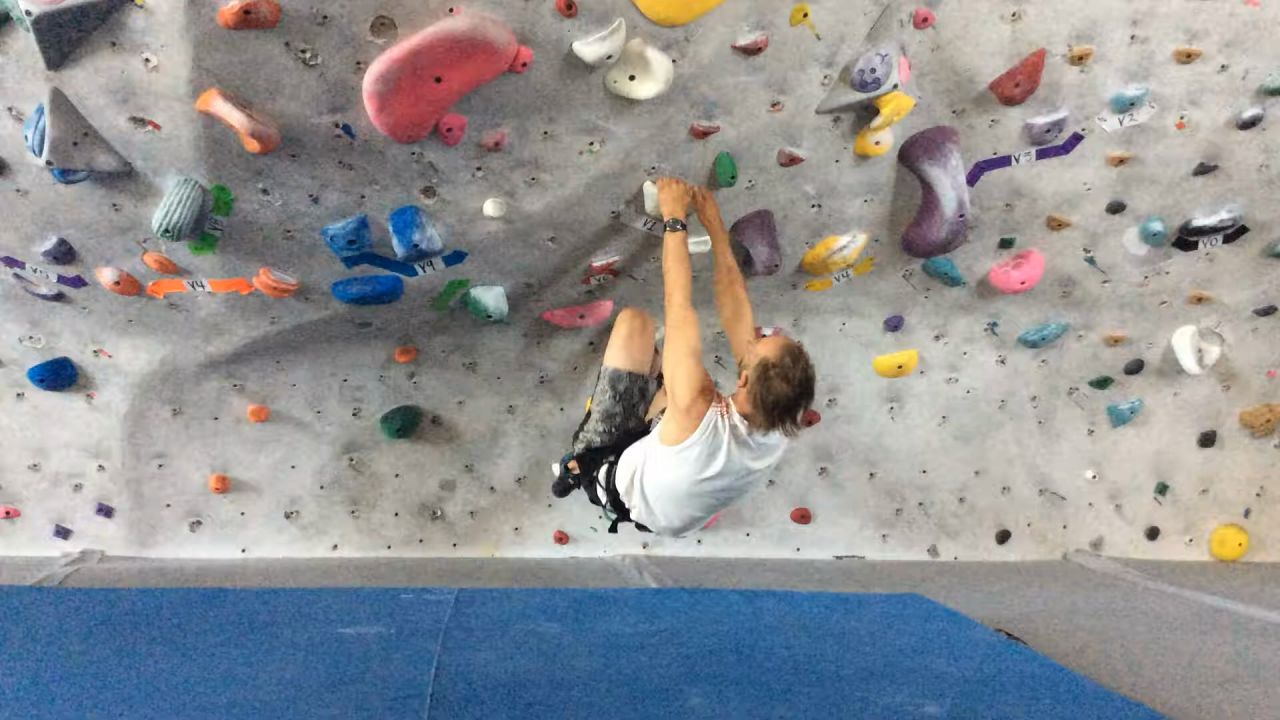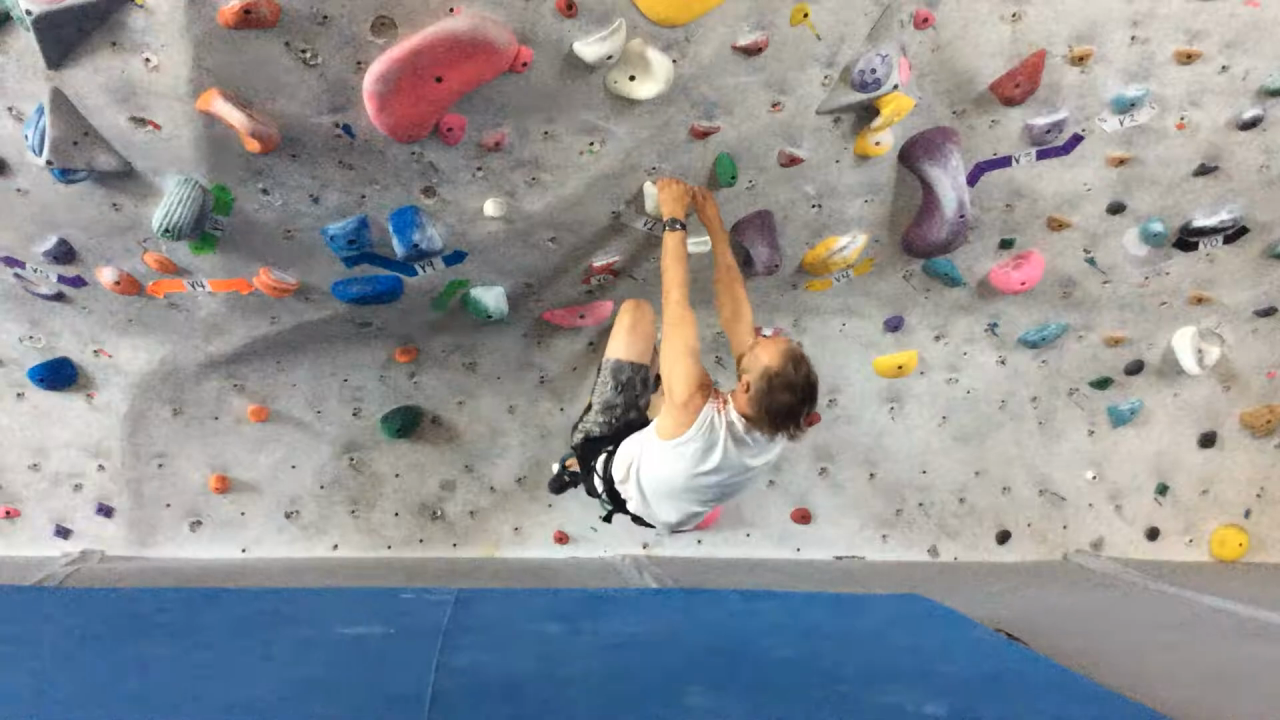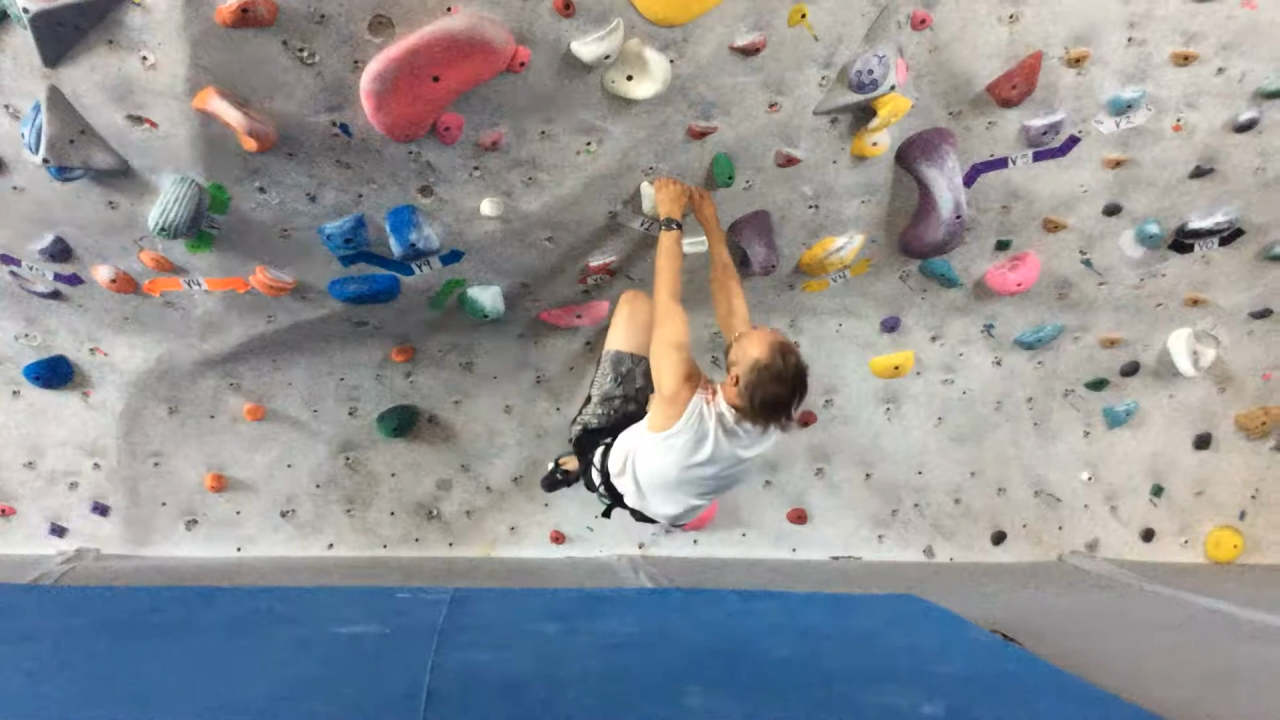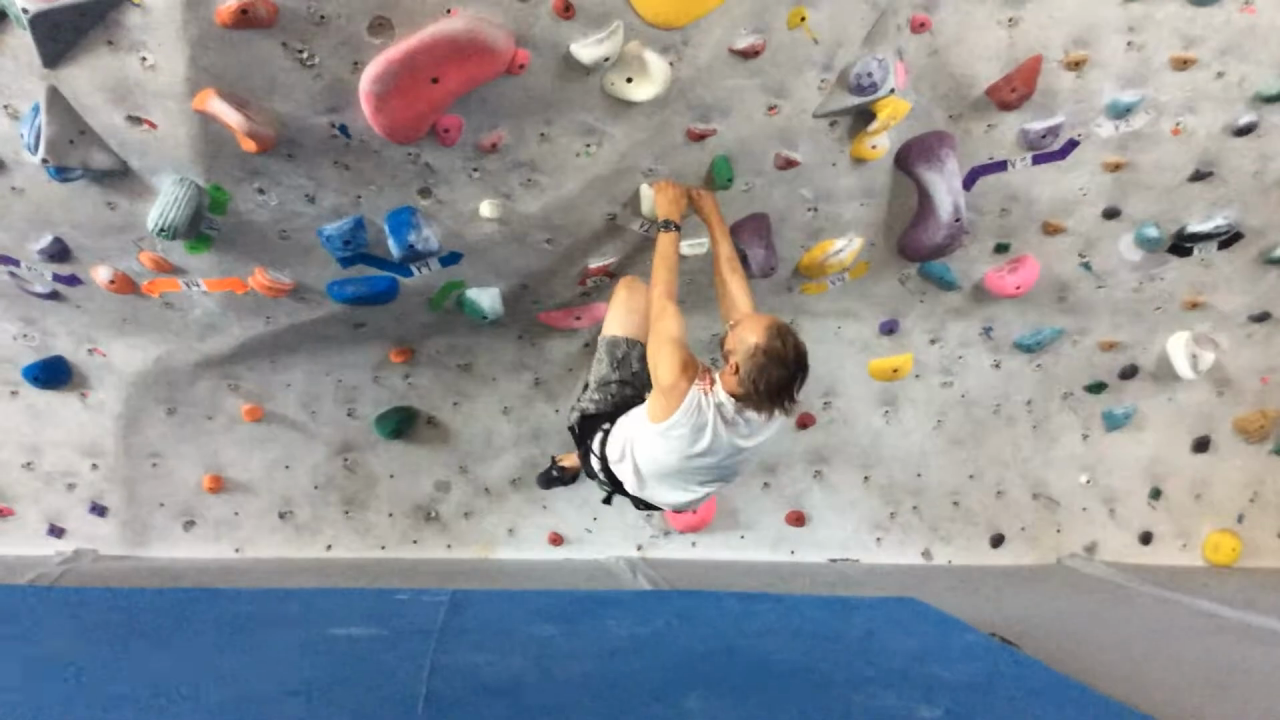
dt=0.2s
person 1, frame 1
left shoulder: (696, 410)
right shoulder: (781, 429)
left elbow: (678, 306)
right elbow: (736, 315)
left wrist: (675, 218)
right wrist: (715, 228)
left hip: (616, 485)
person 1, frame 2
left shoulder: (692, 405)
right shoulder: (780, 423)
left elbow: (677, 304)
right elbow: (736, 316)
left wrist: (674, 219)
right wrist: (715, 227)
left hip: (612, 474)
person 1, frame 3
left shoulder: (682, 398)
right shoulder: (774, 415)
left elbow: (668, 303)
right elbow: (733, 310)
left wrist: (671, 218)
right wrist: (712, 225)
left hip: (612, 472)
right ankle: (574, 466)
person 1, frame 4
left shoulder: (681, 389)
right shoulder: (773, 409)
left elbow: (663, 301)
right elbow: (738, 303)
left wrist: (670, 220)
right wrist: (715, 221)
left hip: (611, 457)
right ankle: (574, 463)
